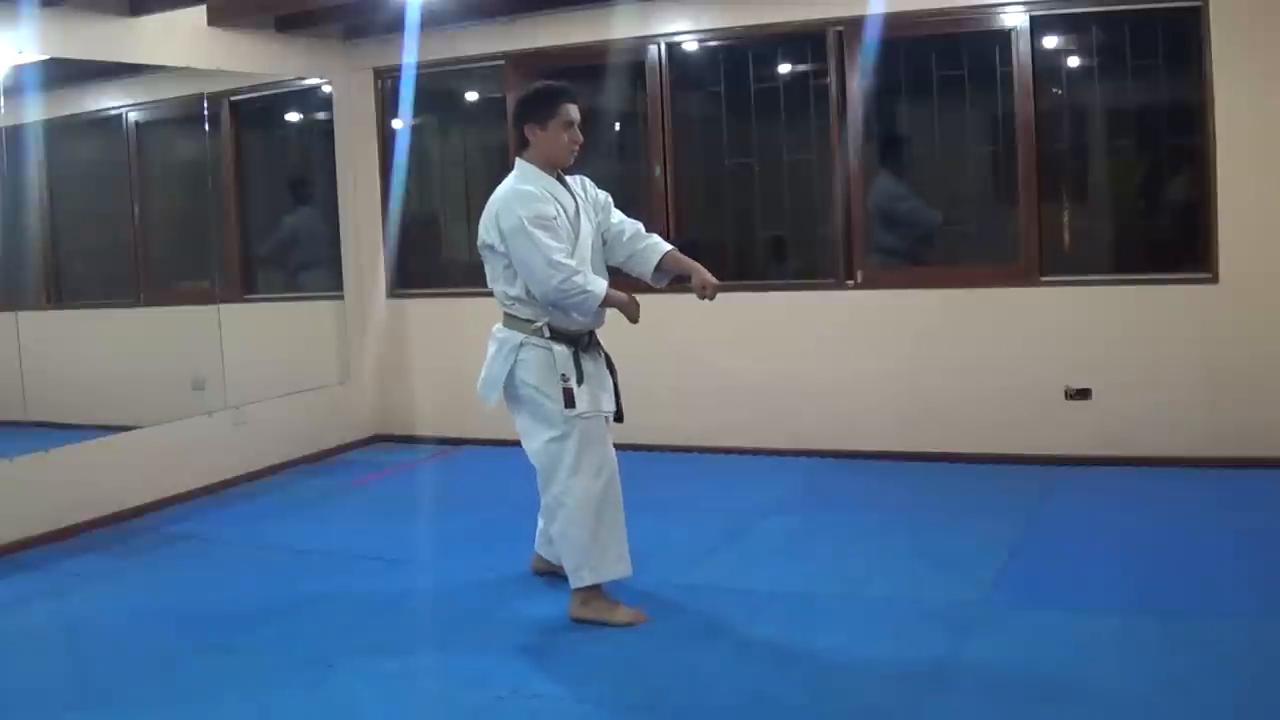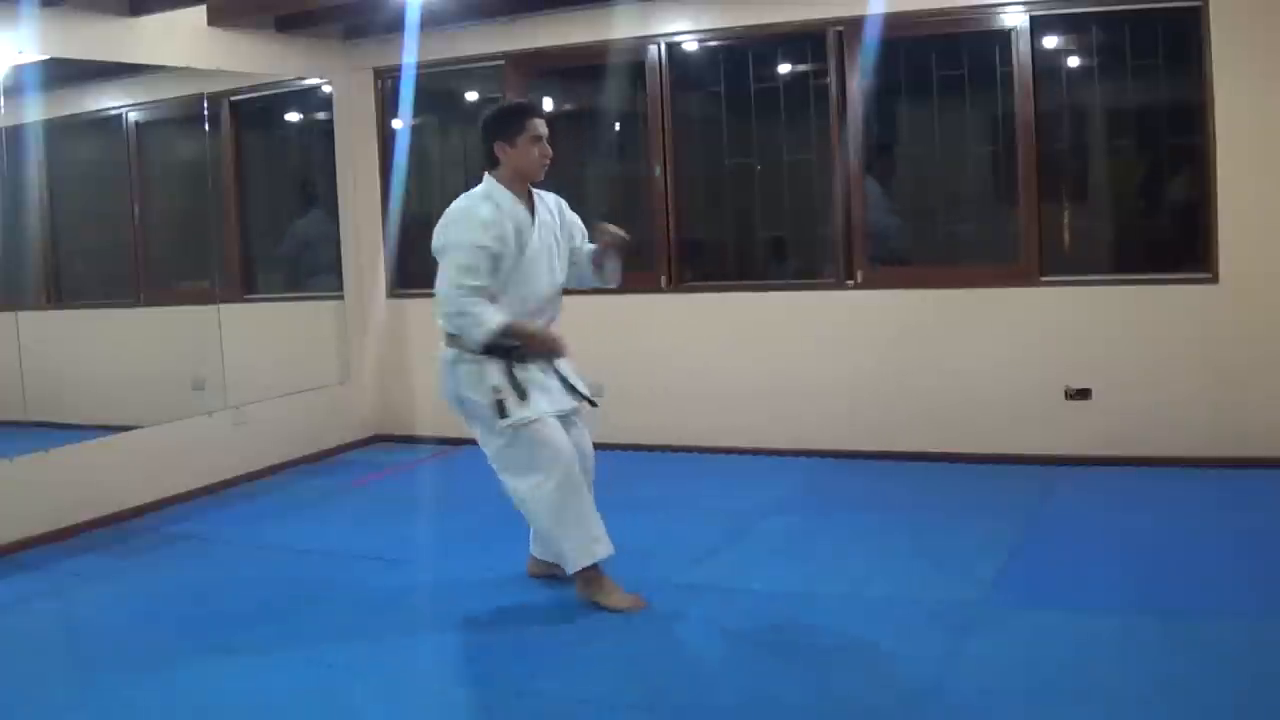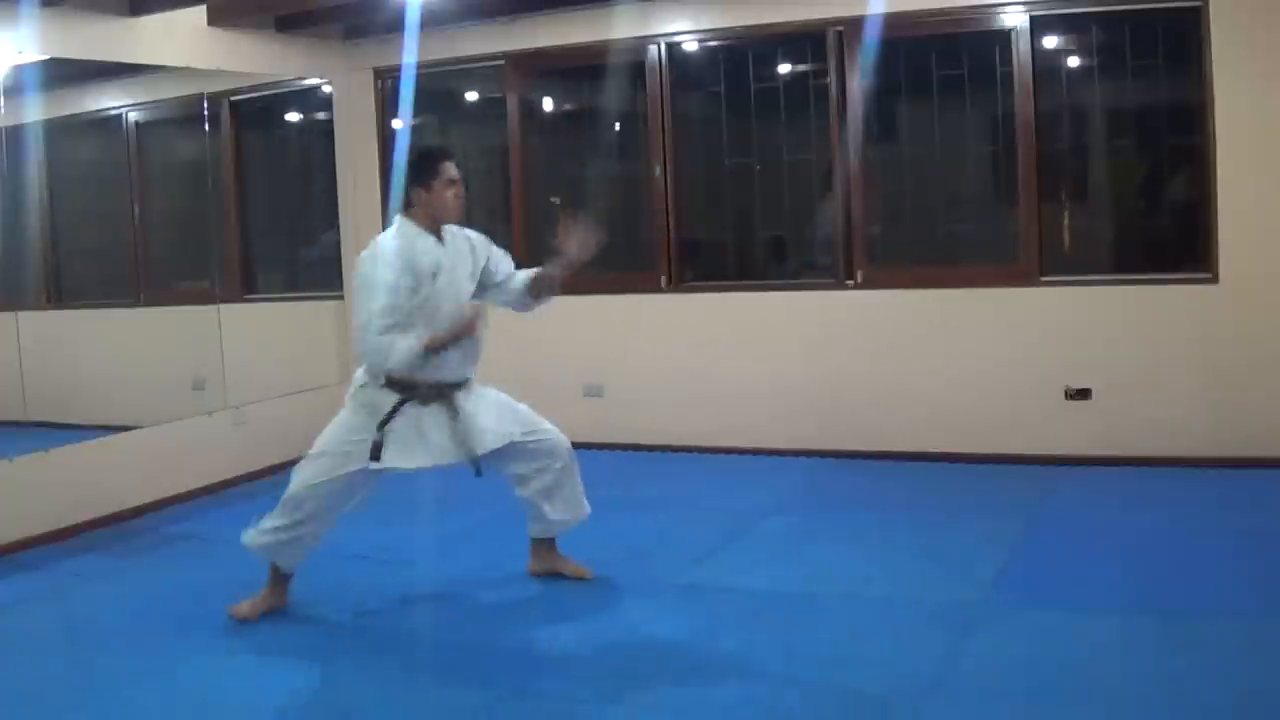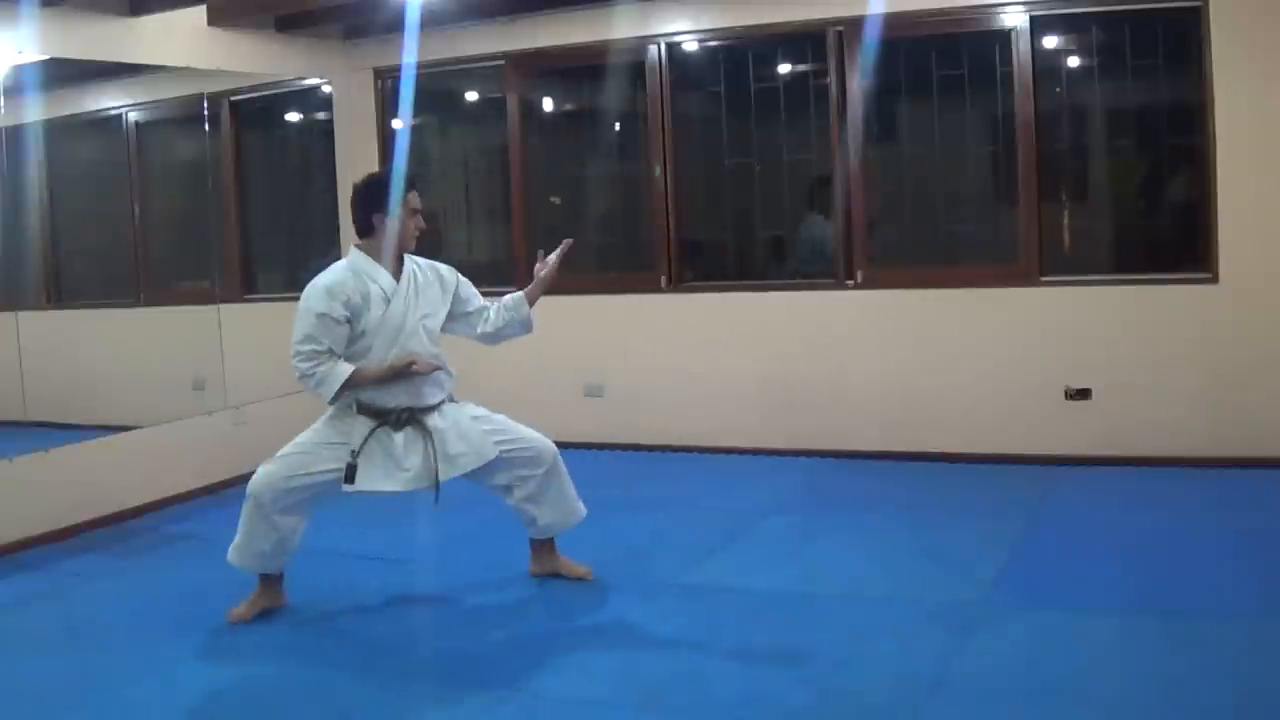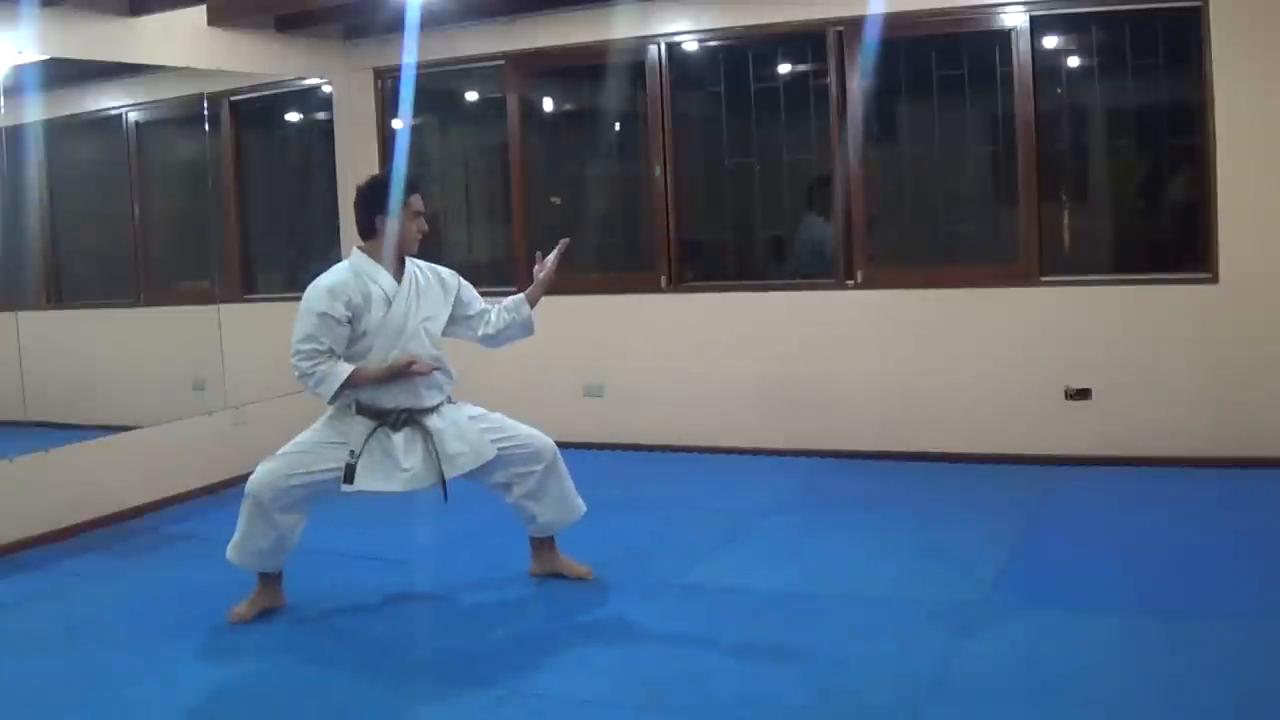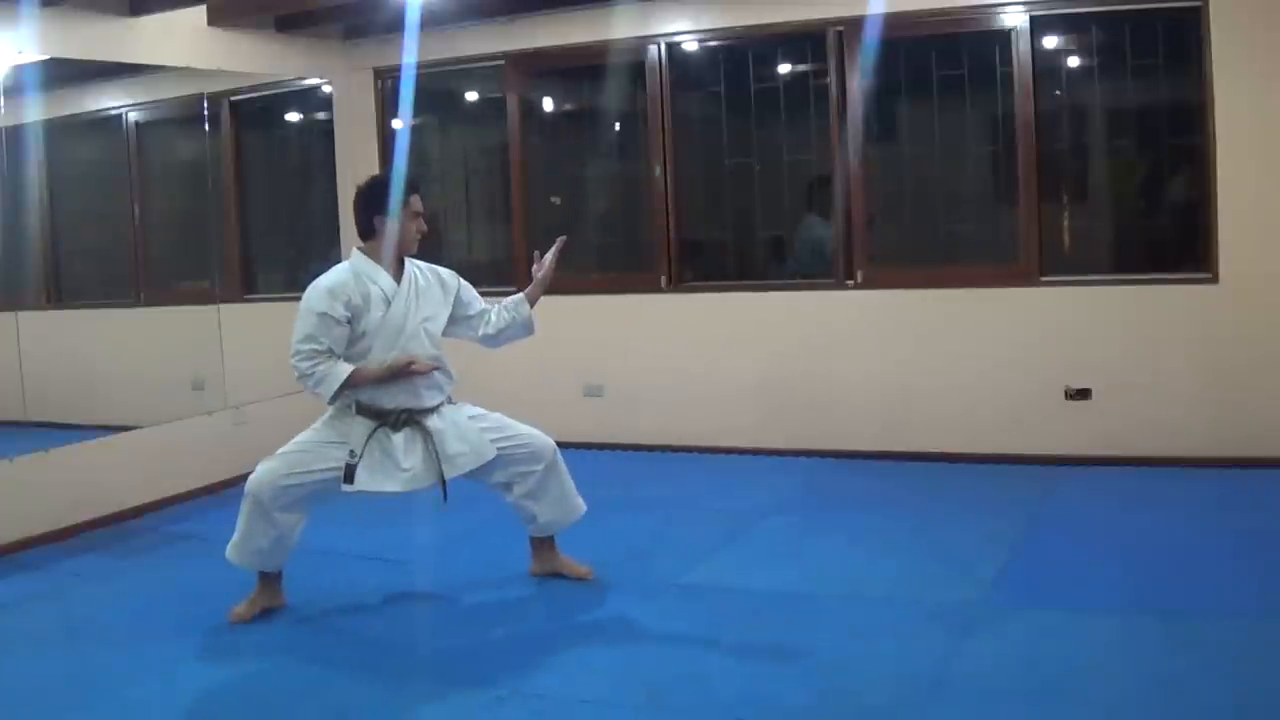
dt=0.3s
person 1, frame 1
left shoulder: (579, 191)
right shoulder: (518, 200)
left elbow: (627, 239)
right elbow: (556, 281)
left wrist: (691, 268)
right wrist: (618, 299)
left hip: (569, 350)
right hip: (537, 355)
left knee: (573, 461)
right knee: (585, 464)
left ankle: (551, 552)
right ankle: (590, 594)
person 1, frame 2
left shoulder: (553, 209)
right shoulder: (473, 216)
left elbow: (587, 270)
right elbow: (460, 303)
left wrist: (607, 250)
right wrist: (528, 333)
left hip: (531, 363)
right hip: (485, 368)
left knee: (576, 456)
right knee: (550, 465)
left ankle: (548, 555)
right ankle: (591, 576)
person 1, frame 3
left shoulder: (468, 245)
right shoulder: (389, 256)
left elbow: (518, 289)
right elbow: (379, 346)
left wrist: (563, 264)
right wrist: (449, 334)
left hip: (457, 396)
right hip: (389, 401)
left knee: (549, 448)
right knee: (318, 486)
left ankle: (545, 552)
right ankle: (277, 584)
person 1, frame 4
left shoulder: (436, 277)
right shoulder: (332, 288)
left elbow: (489, 323)
right elbow: (312, 367)
left wrist: (539, 285)
right wrist: (385, 373)
left hip: (436, 418)
right hip: (359, 424)
left knee: (536, 454)
right knee: (272, 486)
left ankle: (544, 554)
right ankle: (270, 587)
person 1, frame 5
left shoulder: (437, 280)
right shoulder: (334, 288)
left elbow: (490, 326)
right elbow: (311, 366)
left wrist: (539, 287)
right wrist: (384, 372)
left hip: (436, 420)
right hip: (359, 426)
left knee: (536, 452)
right knee: (269, 485)
left ankle: (545, 554)
right ankle: (269, 587)
person 1, frame 6
left shoulder: (437, 280)
right shoulder: (334, 288)
left elbow: (491, 327)
right elbow: (310, 365)
left wrist: (538, 286)
right wrist: (383, 372)
left hip: (436, 420)
right hip: (359, 426)
left knee: (536, 451)
right knee: (269, 484)
left ankle: (545, 553)
right ankle: (268, 587)
